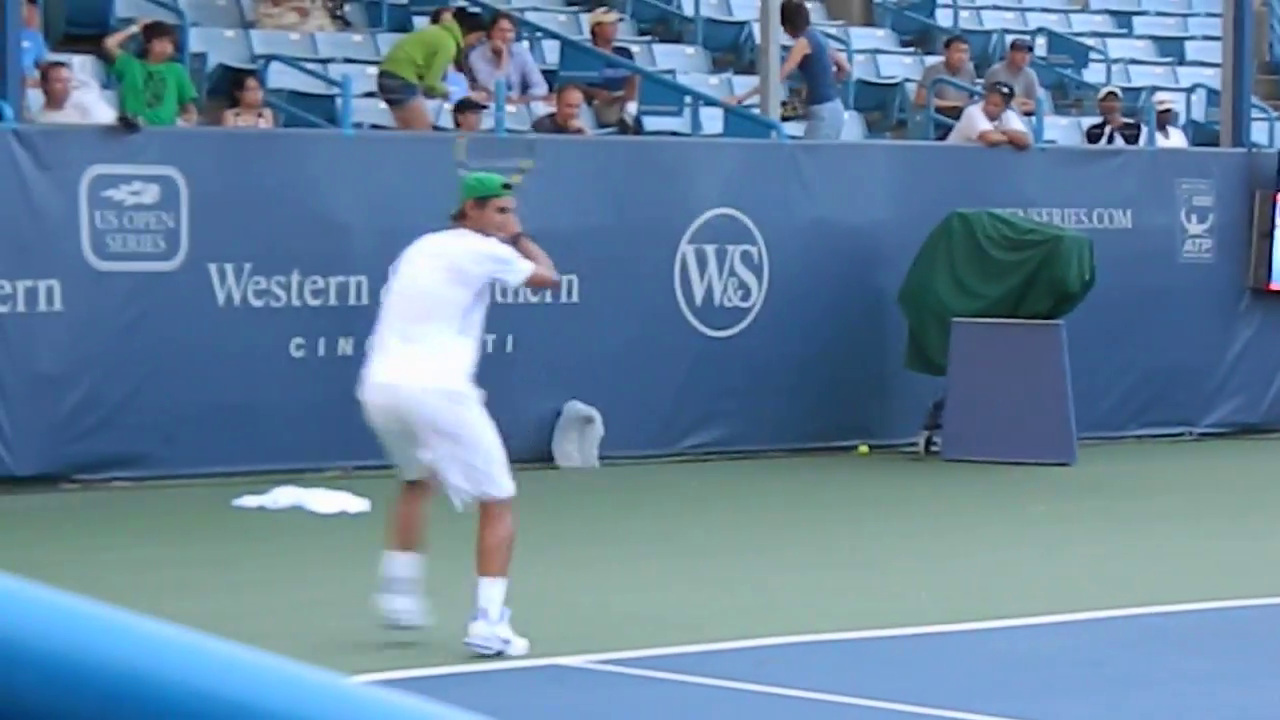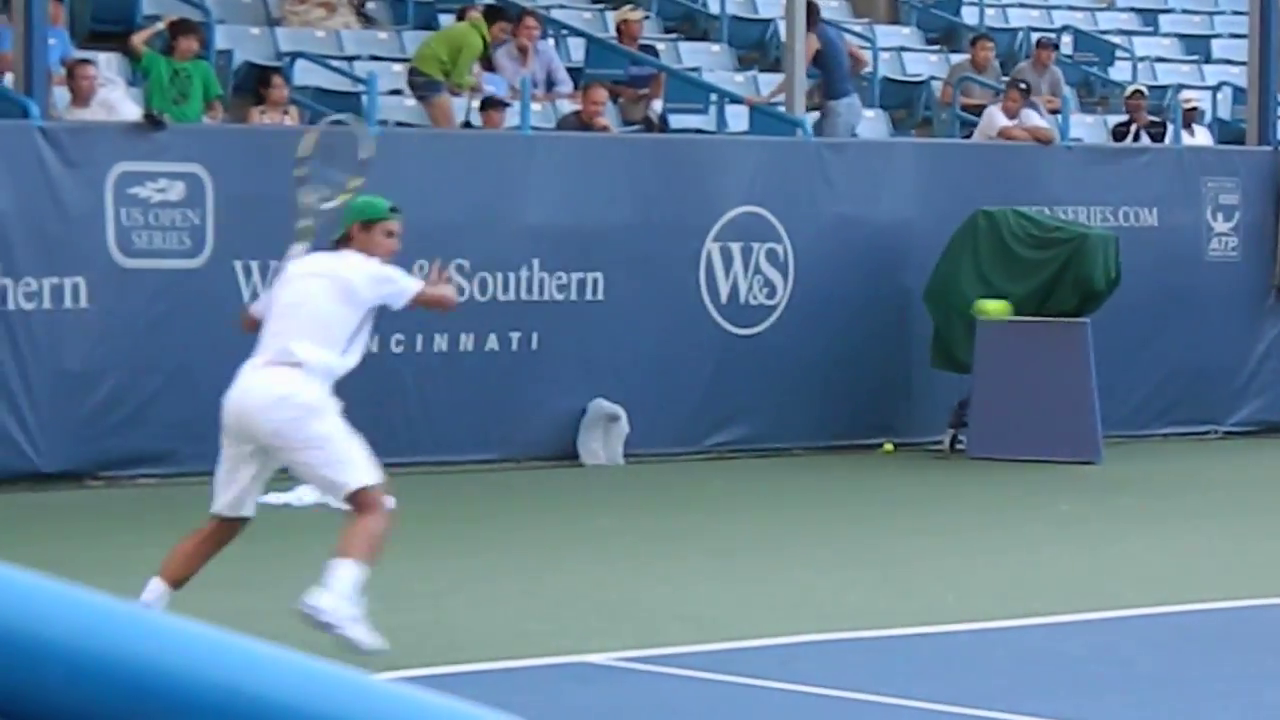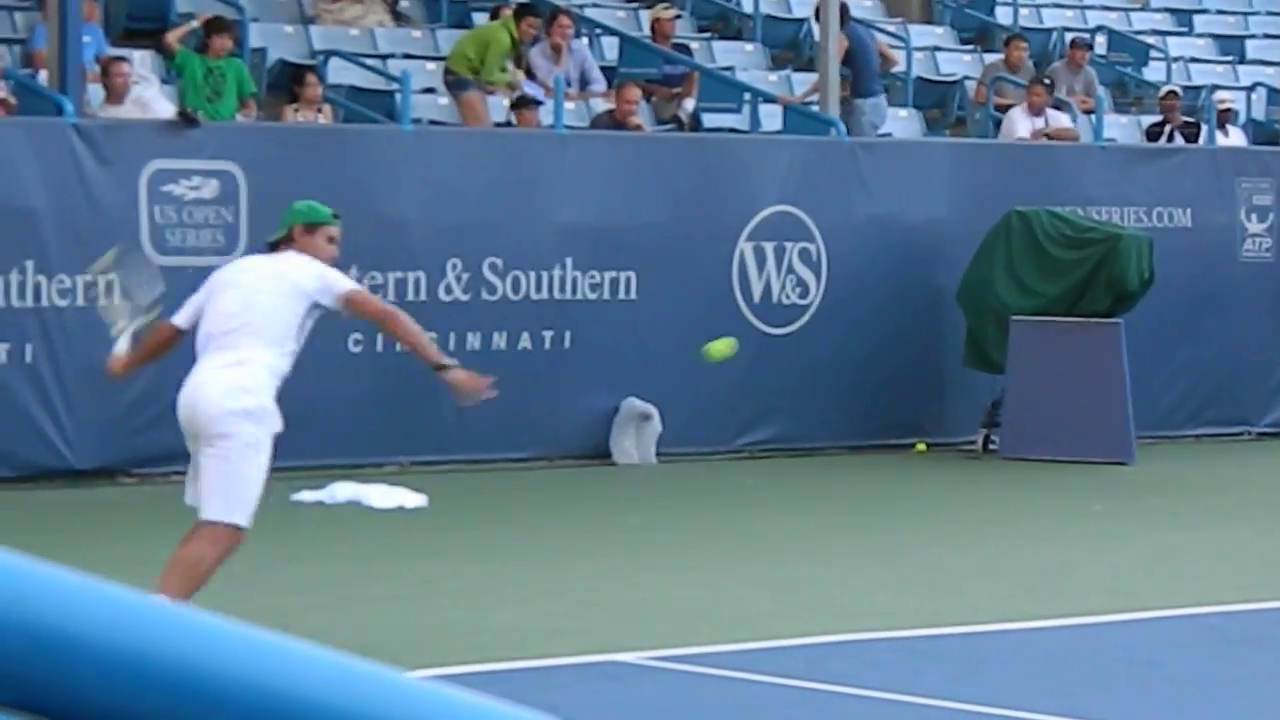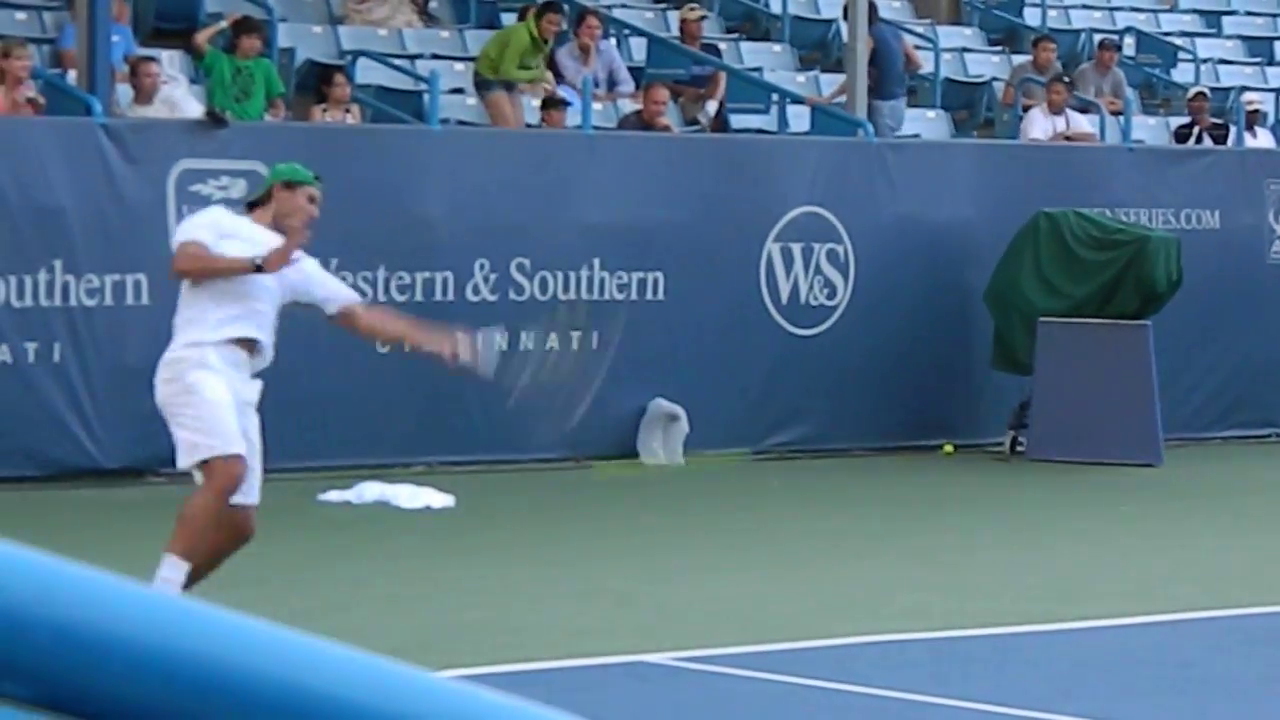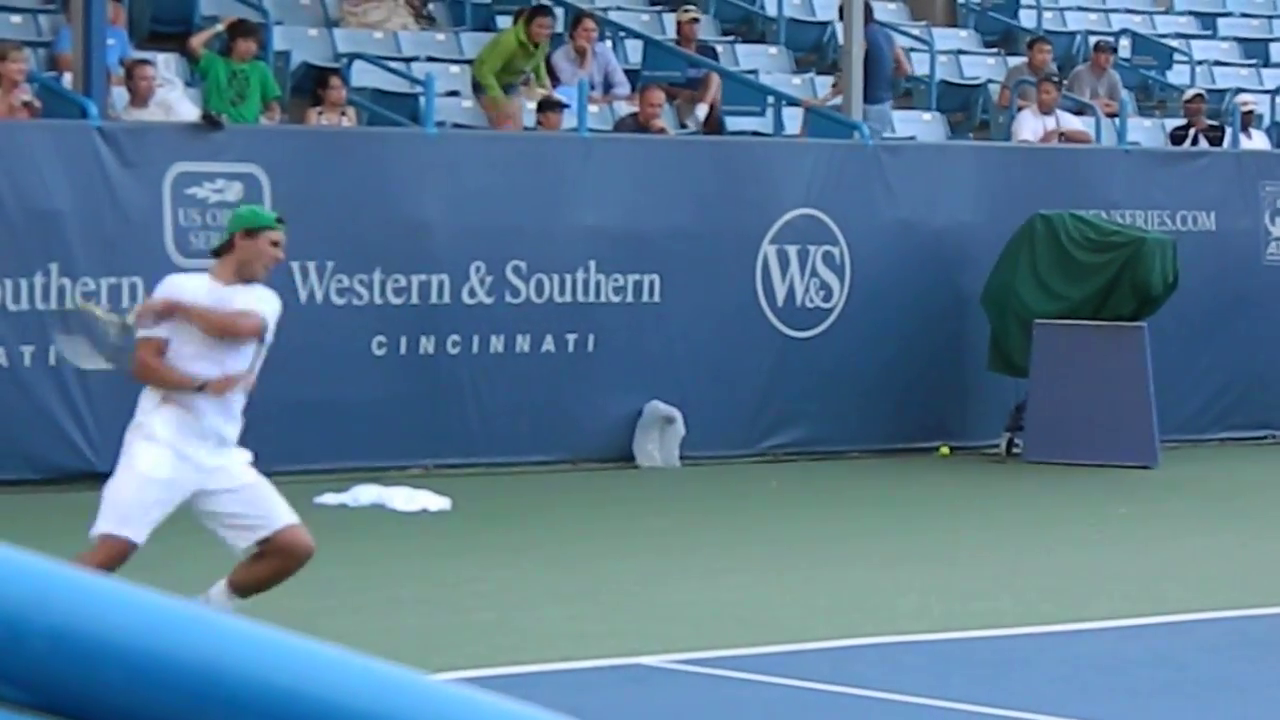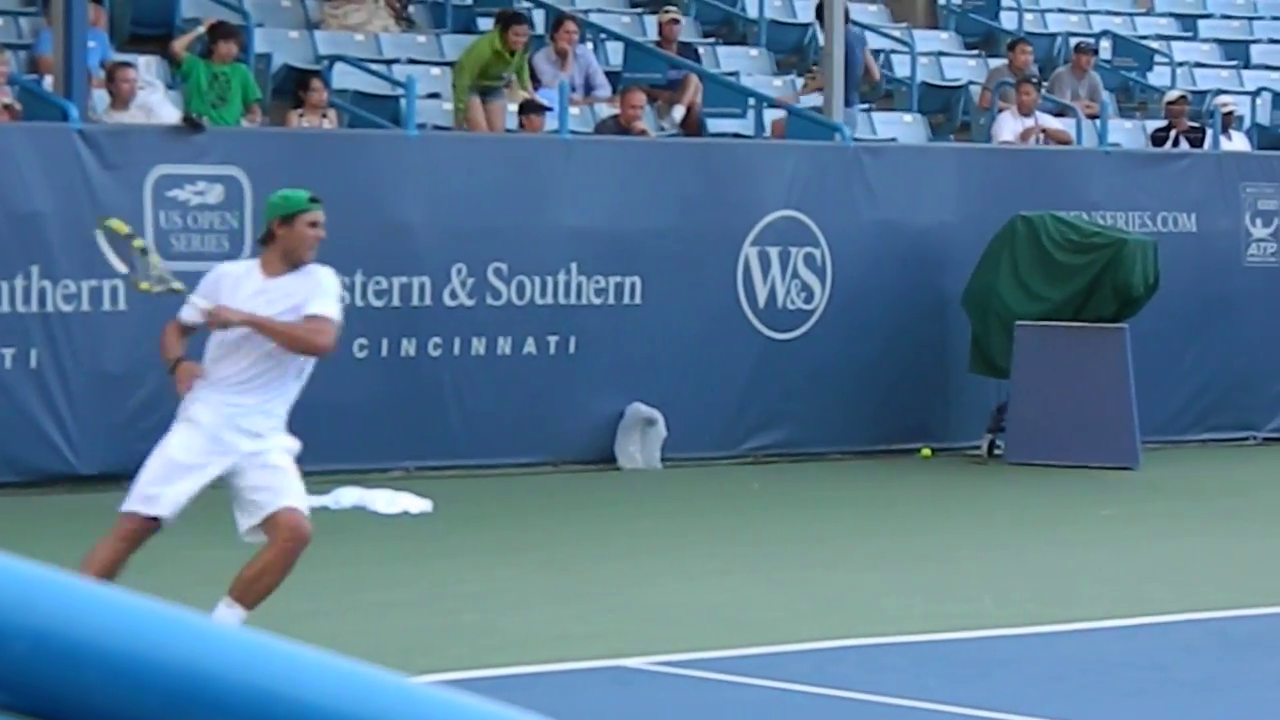
dt=0.2s
person 1, frame 1
left shoulder: (419, 249)
right shoulder: (484, 251)
right elbow: (546, 277)
right wrist: (516, 238)
left hip: (380, 385)
right hip: (436, 389)
left knee: (420, 482)
right knee: (496, 508)
left ankle: (400, 591)
right ankle: (489, 622)
person 1, frame 2
left shoulder: (298, 270)
right shoulder: (373, 273)
left elbow: (252, 321)
right elbow: (446, 299)
right wrist: (440, 281)
left hip: (243, 398)
right hip: (296, 403)
left knee: (227, 523)
right knee: (372, 505)
left ankle: (142, 613)
right ankle: (337, 597)
person 1, frame 3
left shoulder: (225, 274)
right shoulder: (309, 272)
left elbow: (165, 333)
right elbow: (387, 316)
left wrist: (127, 362)
right wrist: (446, 368)
left hip: (195, 396)
right hip: (240, 403)
left knee: (214, 522)
right knee: (221, 534)
person 1, frame 4
left shoulder: (297, 264)
right shoulder: (215, 221)
left elbow: (362, 316)
right elbow: (185, 265)
left wrist: (435, 339)
right wrist: (256, 264)
left hip: (237, 389)
right hip: (194, 366)
left knee: (239, 527)
right knee: (226, 473)
left ankle: (164, 595)
right ankle: (162, 596)
person 1, frame 5
left shoulder: (266, 300)
right shoulder: (176, 285)
left elbow: (241, 329)
right elbow: (145, 361)
left wrist: (176, 308)
right wrist: (202, 386)
left hip: (220, 456)
right hip: (160, 443)
left knee: (297, 548)
right knee: (108, 553)
left ankle: (213, 608)
person 1, frame 6
left shoulder: (322, 281)
right shoulder: (224, 276)
left elbow: (321, 342)
right elbow: (173, 330)
left wrist: (249, 319)
right wrist: (178, 364)
left hip: (261, 437)
right hip: (201, 423)
left knee: (294, 532)
right knee: (134, 526)
